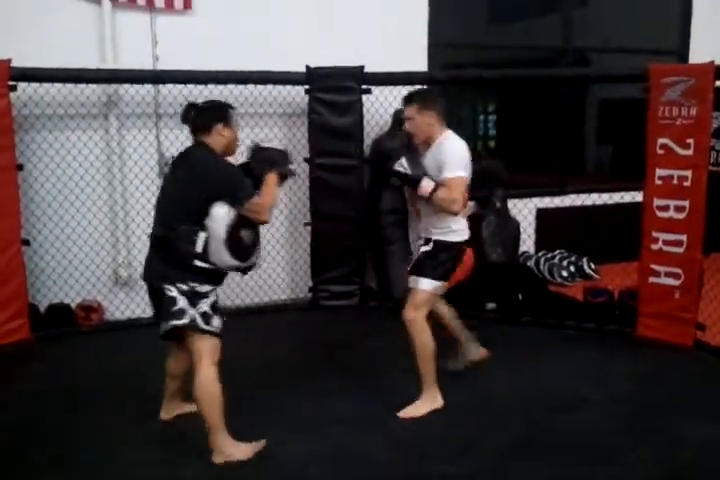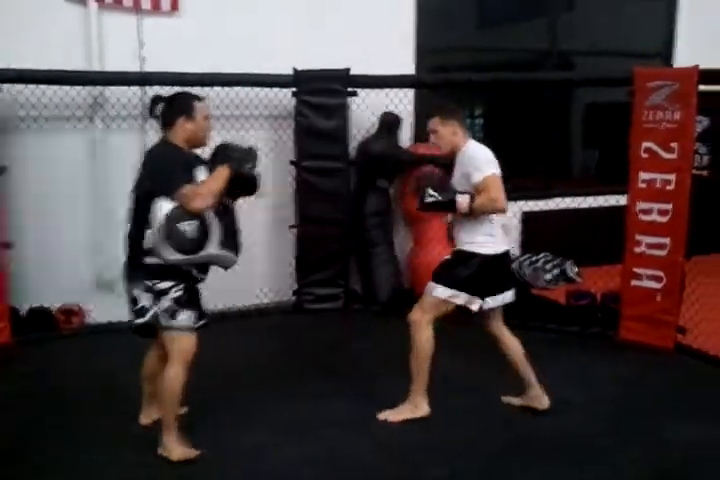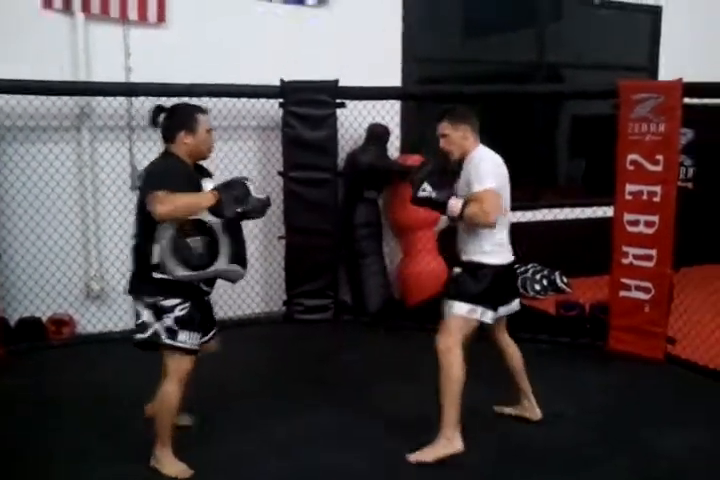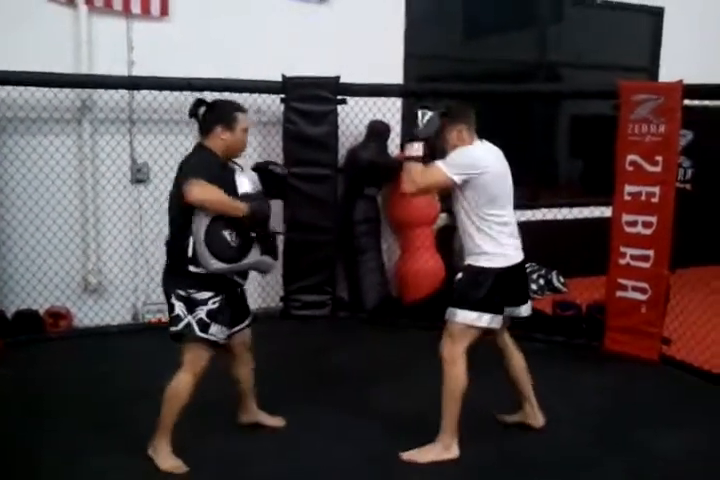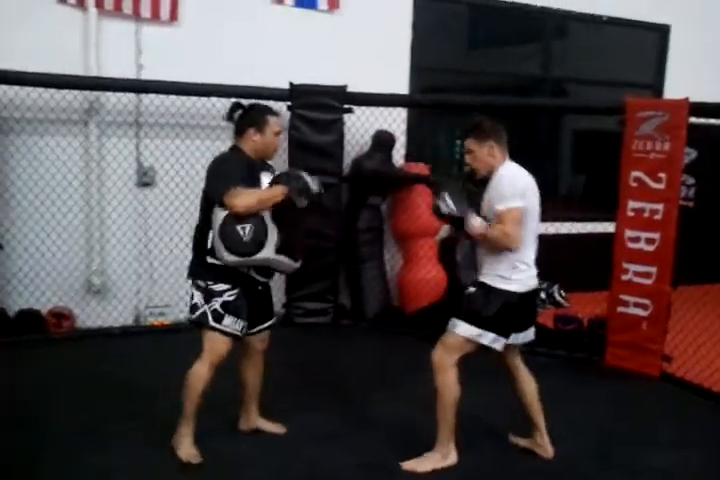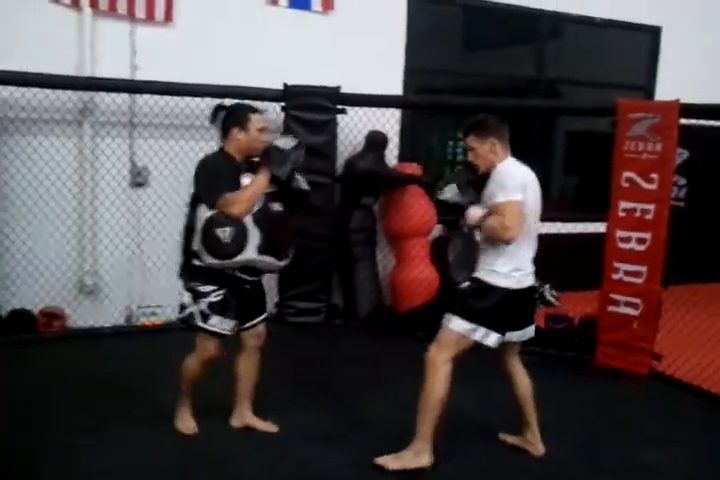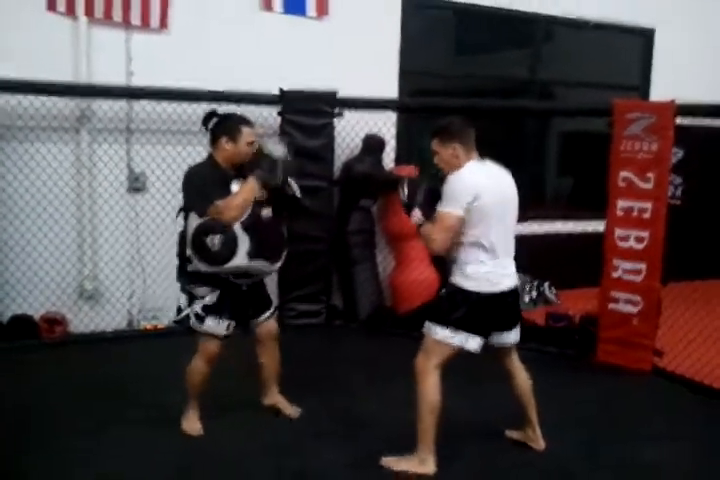
dt=0.3s
person 1, frame 1
left shoulder: (191, 161)
right shoulder: (215, 168)
right elbow: (262, 213)
left wrist: (252, 179)
right wrist: (272, 173)
left hip: (173, 268)
right hip: (186, 274)
left knee: (186, 343)
right knee: (207, 355)
left ankle: (171, 403)
right ankle: (222, 444)
person 1, frame 2
left shoulder: (183, 159)
right shoulder: (164, 159)
left elbow: (205, 194)
right elbow: (199, 200)
left wrist: (226, 177)
right wrist: (226, 167)
left hip: (173, 268)
right hip: (157, 272)
left knee: (164, 342)
right knee: (182, 349)
left ankle: (151, 407)
right ankle: (170, 438)
person 1, frame 3
left shoulder: (193, 171)
right shoulder: (162, 171)
left elbow: (205, 218)
right elbow: (161, 208)
left wrist: (233, 197)
right wrist: (218, 195)
left hip: (188, 283)
right hip: (163, 286)
left knee: (202, 348)
right knee: (179, 368)
left ankle: (158, 406)
person 1, frame 4
left shoulder: (220, 165)
right shoulder: (199, 163)
left elbow: (229, 204)
right elbow: (196, 195)
right wrist: (248, 209)
left hip: (221, 276)
right hip: (194, 281)
left knee: (242, 344)
right knee: (194, 364)
left ankle: (249, 410)
right ankle: (160, 444)
person 1, frame 5
left shoulder: (261, 169)
right shoulder: (227, 165)
left elbow: (265, 212)
right elbow: (240, 203)
right wrist: (284, 188)
left hip: (253, 273)
right hip: (219, 275)
left knee: (257, 345)
right knee: (215, 352)
left ankle: (250, 415)
right ankle: (185, 431)
person 1, frame 6
left shoulder: (251, 169)
right shoulder: (212, 167)
left elbow: (259, 210)
right elbow: (236, 207)
right wrist: (267, 173)
left hip: (245, 271)
right hip: (210, 274)
left knee: (254, 340)
right knee: (208, 350)
left ankle: (243, 412)
right ankle: (184, 405)
person 1, frame 7
left shoulder: (242, 173)
right shoulder: (200, 176)
left elbow: (255, 210)
right elbow: (227, 214)
left wrist: (273, 184)
right wrist: (256, 179)
left hip: (245, 272)
right hip: (208, 278)
left knee: (269, 332)
right knee: (209, 349)
left ankle: (272, 394)
right ankle: (191, 411)
person 2, frame 1
left shoulder: (452, 149)
right shoulder: (431, 144)
left elbow: (455, 204)
left wrist: (418, 182)
right wrist: (408, 171)
left hip: (446, 241)
right hip: (436, 237)
left knee: (412, 315)
right knee: (425, 299)
left ankle: (431, 394)
right ankle: (469, 347)
person 2, frame 2
left shoulder: (475, 154)
right shoulder: (467, 156)
left elbow: (498, 202)
left wrist: (456, 202)
right wrist: (443, 197)
left hip: (478, 256)
right hip: (493, 255)
left knee: (419, 318)
right knee: (495, 326)
left ankle: (416, 402)
right ankle: (534, 392)
person 2, frame 3
left shoulder: (480, 162)
right shoulder: (481, 160)
left elbow: (489, 215)
left wrist: (448, 203)
right wrist: (442, 192)
left hip: (483, 266)
right hip: (498, 263)
left knee: (448, 343)
right knee: (498, 333)
left ankle: (450, 437)
right ankle: (528, 404)
person 2, frame 4
left shoulder: (469, 157)
right shoulder: (489, 152)
left elbow: (410, 184)
left hip: (487, 269)
right hip: (510, 263)
left knee: (452, 350)
right knee: (502, 336)
left ankle: (447, 442)
right ankle: (531, 410)
person 2, frame 5
left shoulder: (506, 179)
right shoulder: (515, 177)
left elbow: (509, 238)
left wrist: (471, 222)
right wrist: (476, 221)
left hip: (500, 291)
right hip: (522, 289)
left knee: (443, 358)
right knee: (514, 361)
left ankle: (445, 449)
right ankle: (541, 440)
person 2, frame 6
left shoulder: (506, 174)
right shoulder: (523, 174)
left elbow: (509, 230)
left wrist: (472, 213)
right wrist: (474, 213)
left hip: (494, 286)
right hip: (520, 286)
left knee: (438, 356)
right knee: (511, 359)
left ankle: (420, 450)
right ankle: (532, 437)
person 2, frame 7
left shoulder: (460, 181)
right shoulder: (503, 175)
left elbow: (438, 243)
left wrist: (416, 212)
left hip: (471, 291)
right hip: (506, 286)
left knee: (426, 365)
right knee: (510, 358)
left ankle: (424, 457)
right ankle: (533, 432)
person 3, frame 1
left shoulder: (379, 142)
right shoulder: (403, 143)
left hip: (376, 198)
right hip: (392, 199)
left knee: (379, 245)
right knee: (396, 244)
left ankle: (386, 291)
right ankle: (400, 292)
person 3, frame 2
left shoulder: (366, 145)
right shoulder: (387, 146)
right elbow: (406, 159)
right wrist: (438, 160)
left hip: (362, 200)
right hip: (377, 200)
left knee: (366, 247)
right knee: (381, 247)
left ankle: (372, 294)
right ankle: (386, 295)
person 3, frame 3
left shoulder: (354, 156)
right shoulder: (376, 156)
right elbow: (394, 170)
left hip: (350, 211)
right hip: (366, 211)
left knee: (355, 258)
right knee: (371, 257)
left ankle: (361, 305)
right ankle: (376, 305)
person 3, frame 4
left shoulder: (354, 152)
right shoulder: (375, 154)
right elbow: (393, 167)
left hip: (349, 207)
right hip: (364, 207)
left knee: (352, 254)
right knee: (369, 253)
left ankle: (358, 301)
right ankle: (374, 300)
person 3, frame 5
left shoulder: (359, 161)
right shoulder: (380, 163)
right elbow: (399, 177)
right wrist: (426, 179)
left hip: (353, 216)
right hip: (368, 217)
left knee: (355, 263)
right knee: (371, 263)
left ankle: (359, 310)
right ankle: (374, 310)
person 3, frame 6
left shoulder: (352, 161)
right shoulder: (373, 164)
right elbow: (391, 177)
right wrist: (418, 179)
left hip: (346, 216)
right hip: (361, 217)
left knee: (348, 263)
right knee: (363, 262)
left ankle: (352, 309)
right ankle: (367, 309)
person 3, frame 7
left shoulder: (349, 165)
right shoulder: (370, 166)
right elbow: (388, 180)
left hip: (344, 219)
right hip: (360, 219)
left knee: (346, 265)
right knee: (363, 263)
left ankle: (352, 311)
right ankle: (368, 310)
